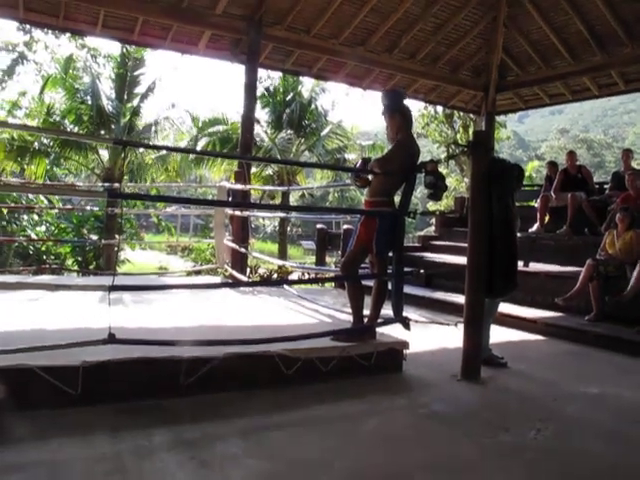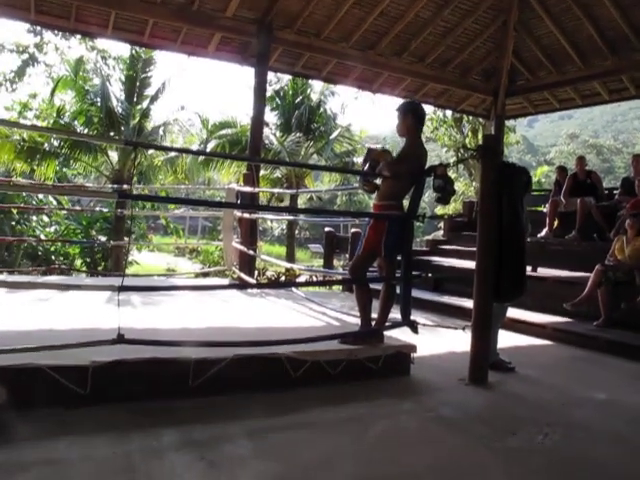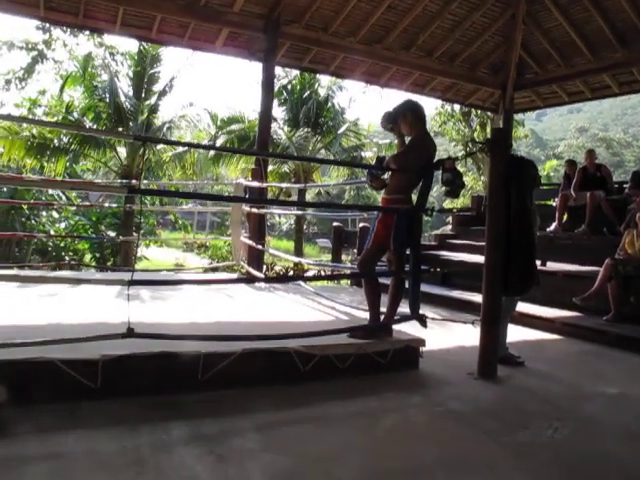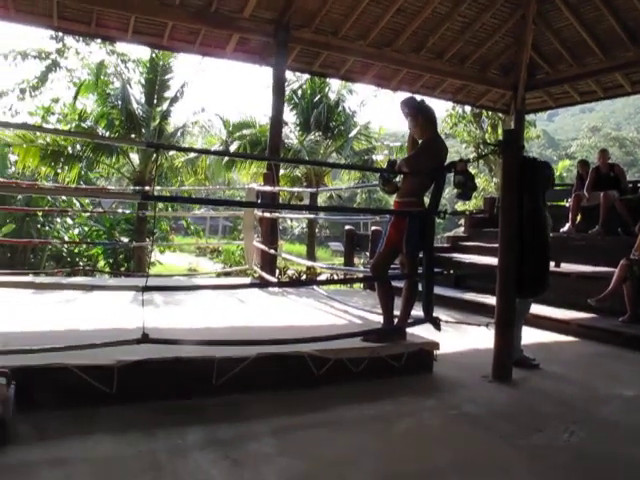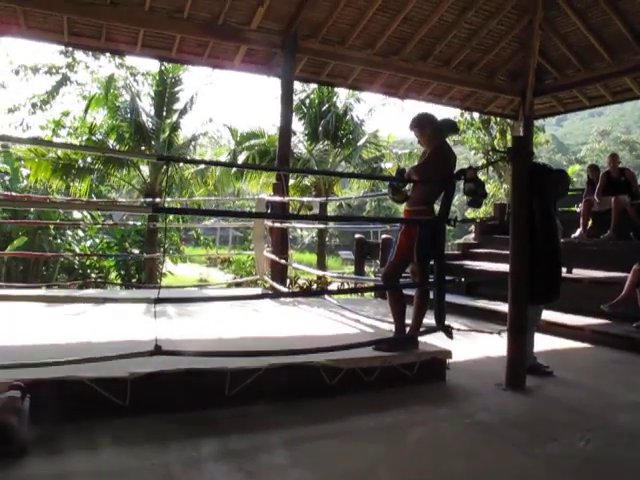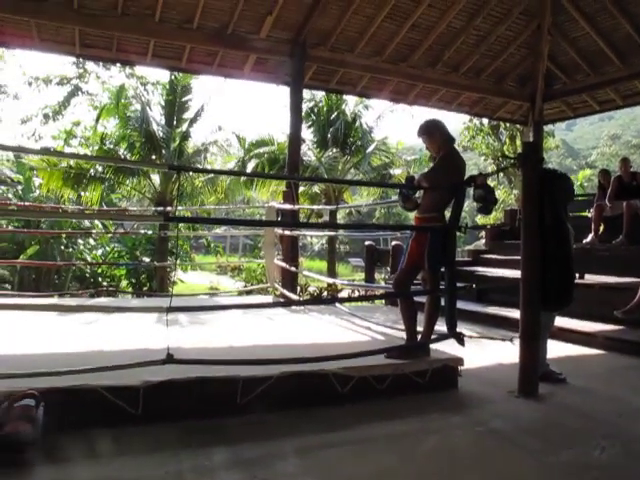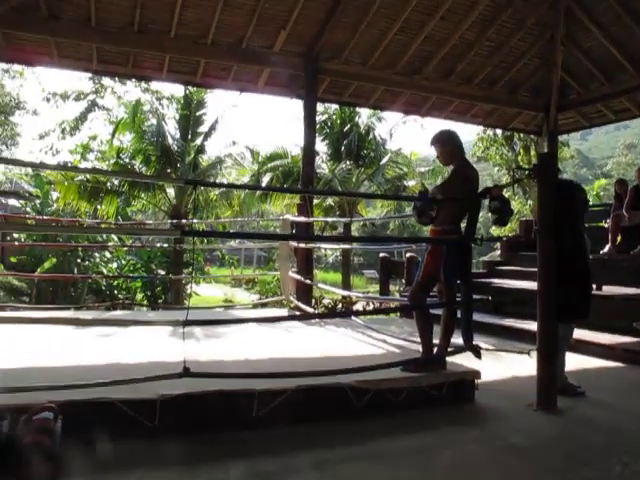
dt=0.4s
person 1, frame 1
left shoulder: (404, 143)
right shoulder: (407, 143)
left elbow: (381, 165)
left wrist: (369, 164)
left hip: (378, 212)
right hip: (384, 212)
left knee: (349, 267)
right knee: (379, 270)
left ankle: (359, 326)
right ankle: (369, 326)
person 1, frame 2
left shoulder: (413, 146)
right shoulder: (416, 148)
left elbow: (391, 168)
left wrist: (379, 166)
right wrist: (383, 162)
left hip: (387, 215)
right hip: (392, 215)
left knee: (357, 269)
right knee: (388, 273)
left ankle: (367, 329)
right ankle: (376, 330)
person 1, frame 3
left shoulder: (420, 140)
right shoulder: (424, 142)
left elbow: (397, 161)
left wrist: (386, 161)
right wrist: (398, 136)
left hip: (395, 209)
right hip: (402, 209)
left knee: (365, 264)
right knee: (397, 268)
left ankle: (375, 323)
right ankle: (385, 323)
person 1, frame 4
left shoulder: (431, 143)
right shoulder: (435, 145)
left elbow: (409, 163)
right elbow: (414, 164)
left wrist: (398, 165)
left hip: (407, 212)
right hip: (414, 212)
left knee: (379, 267)
right knee: (410, 271)
left ankle: (389, 327)
right ankle: (399, 327)
person 1, frame 5
left shoulder: (439, 151)
right shoulder: (444, 153)
left elbow: (417, 173)
left wrist: (407, 173)
left hip: (418, 221)
right hip: (425, 220)
left knee: (390, 276)
right knee: (421, 279)
left ankle: (401, 336)
right ankle: (411, 335)
person 1, frame 6
left shoulder: (448, 157)
right shoulder: (455, 160)
left elbow: (427, 180)
left wrist: (417, 180)
left hip: (429, 227)
right hip: (436, 227)
left knee: (401, 283)
right knee: (432, 285)
left ankle: (412, 343)
right ankle: (423, 343)
person 1, frame 7
left shoulder: (461, 171)
right shoulder: (468, 171)
left elbow: (439, 192)
left wrist: (431, 193)
right wrist: (432, 210)
left hip: (444, 240)
right hip: (452, 239)
left knee: (417, 295)
right knee: (448, 297)
left ankle: (428, 356)
right ankle: (439, 356)
person 2, frame 1
left shoulder: (502, 200)
right shoulder: (501, 200)
right elbow: (502, 229)
left hip: (497, 256)
right hip: (498, 256)
left knee: (491, 300)
right knee: (492, 299)
left ankle: (483, 348)
right ankle: (482, 350)
person 2, frame 2
left shoulder: (512, 203)
right shoulder: (510, 203)
right elbow: (519, 232)
left hip: (506, 258)
right hip: (506, 259)
left knee: (499, 303)
right knee: (500, 303)
left ankle: (490, 353)
right ankle: (490, 355)
person 2, frame 3
left shoulder: (520, 196)
right shoulder: (518, 196)
right elbow: (524, 226)
left hip: (515, 251)
right hip: (515, 252)
left knee: (509, 296)
right knee: (510, 296)
left ankle: (500, 347)
right ankle: (499, 349)
person 2, frame 4
left shoulder: (531, 199)
right shoulder: (530, 199)
left hip: (527, 253)
right hip: (528, 253)
left knee: (521, 299)
right knee: (522, 299)
left ankle: (513, 350)
right ankle: (513, 352)
person 2, frame 5
left shoulder: (540, 206)
right shoulder: (540, 206)
right elbow: (543, 236)
left hip: (538, 261)
right hip: (539, 262)
left knee: (532, 309)
right knee: (533, 308)
left ankle: (527, 357)
right ankle: (527, 359)
person 2, frame 6
left shoulder: (552, 214)
right shoulder: (552, 215)
right elbow: (556, 245)
left hip: (549, 269)
right hip: (551, 270)
left knee: (544, 318)
right knee: (545, 317)
left ankle: (540, 365)
right ankle: (540, 367)
person 2, frame 7
left shoulder: (565, 218)
right shoulder: (568, 219)
right elbow: (575, 246)
left hip: (565, 279)
right hip: (568, 279)
left knee: (561, 330)
right knee: (562, 329)
left ankle: (558, 377)
right ankle: (558, 380)
